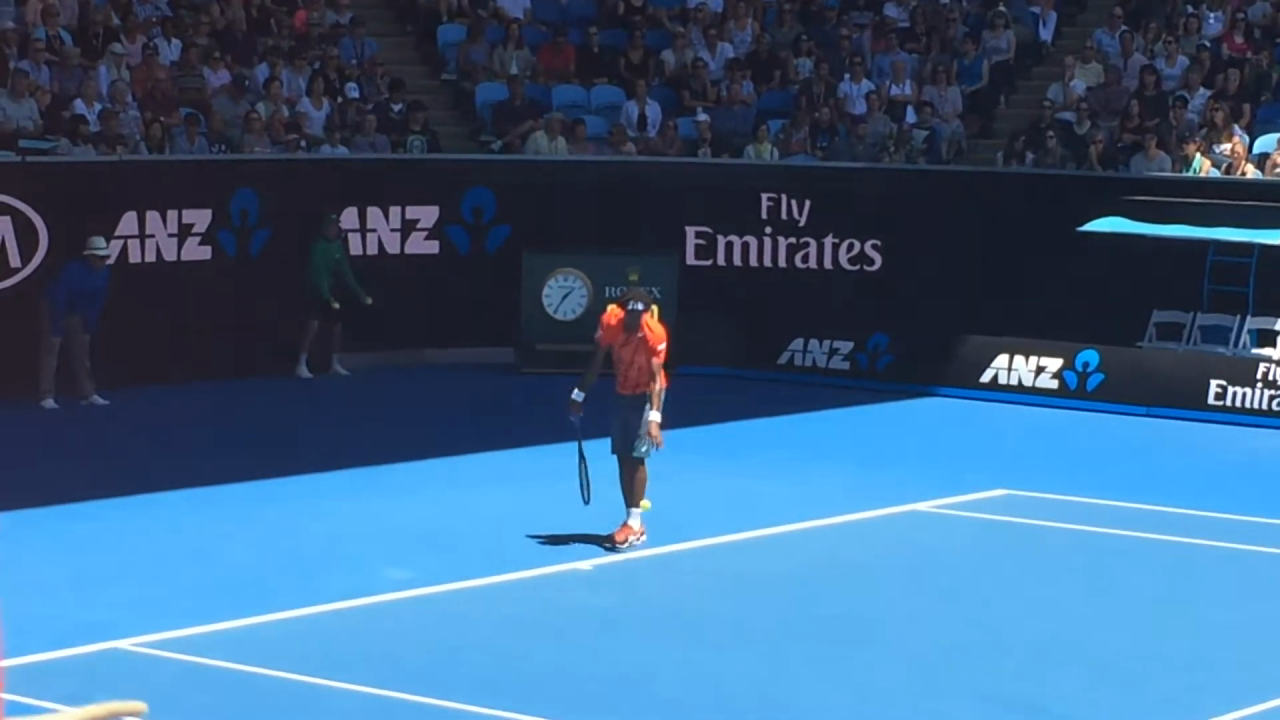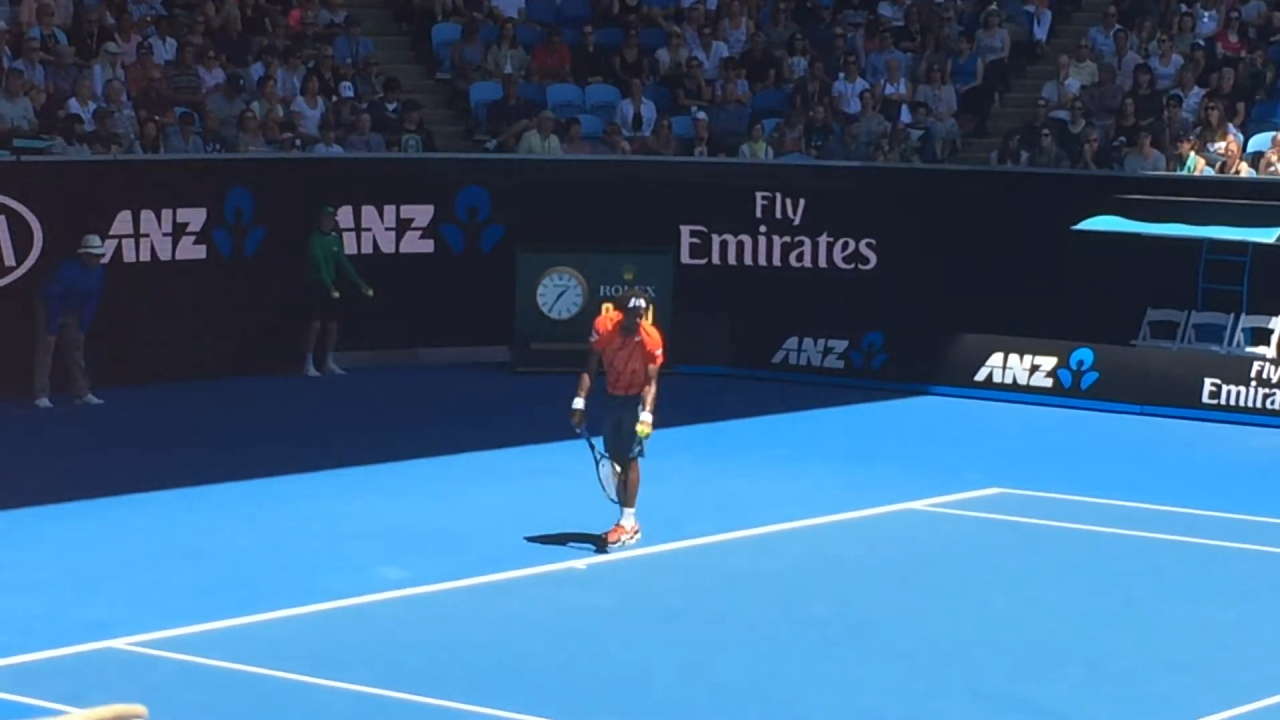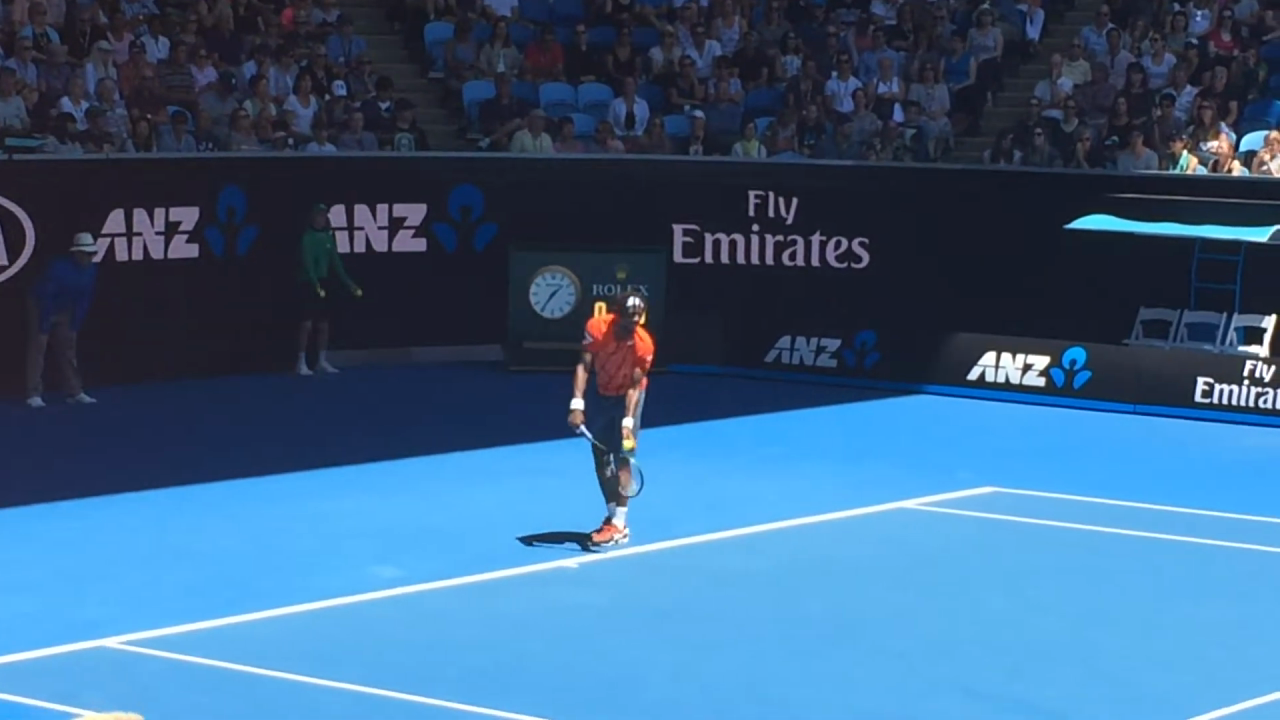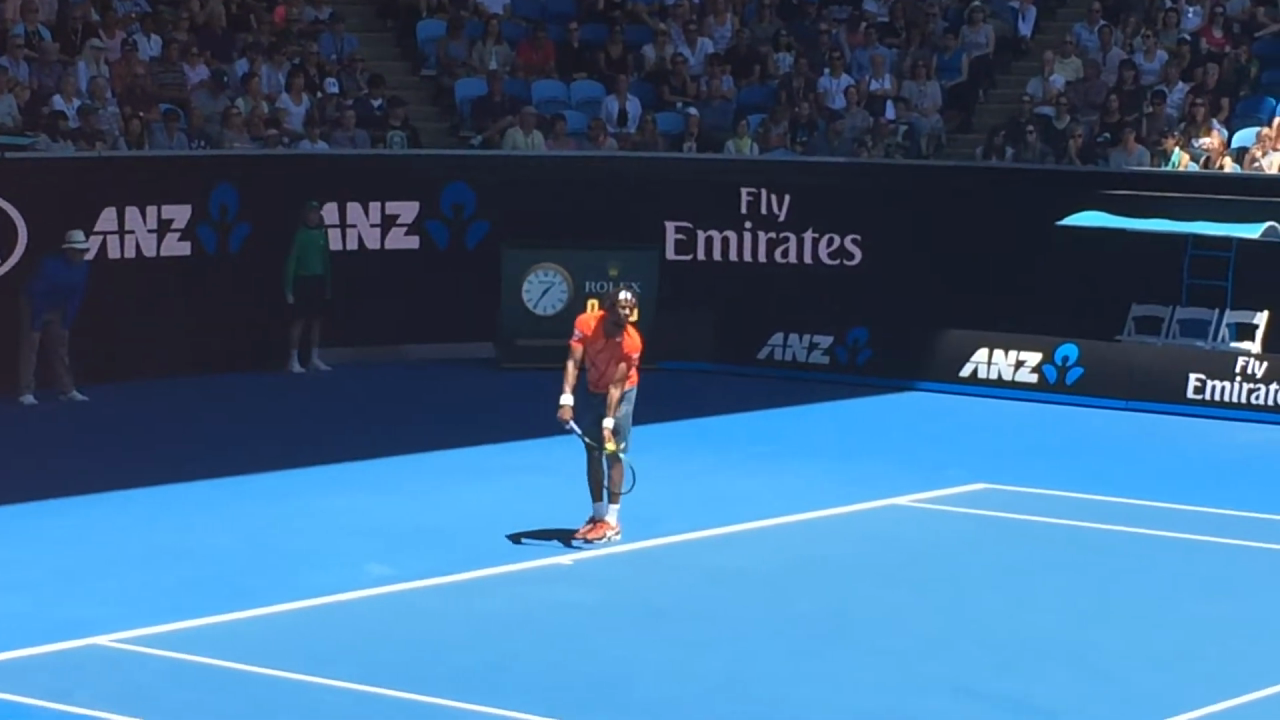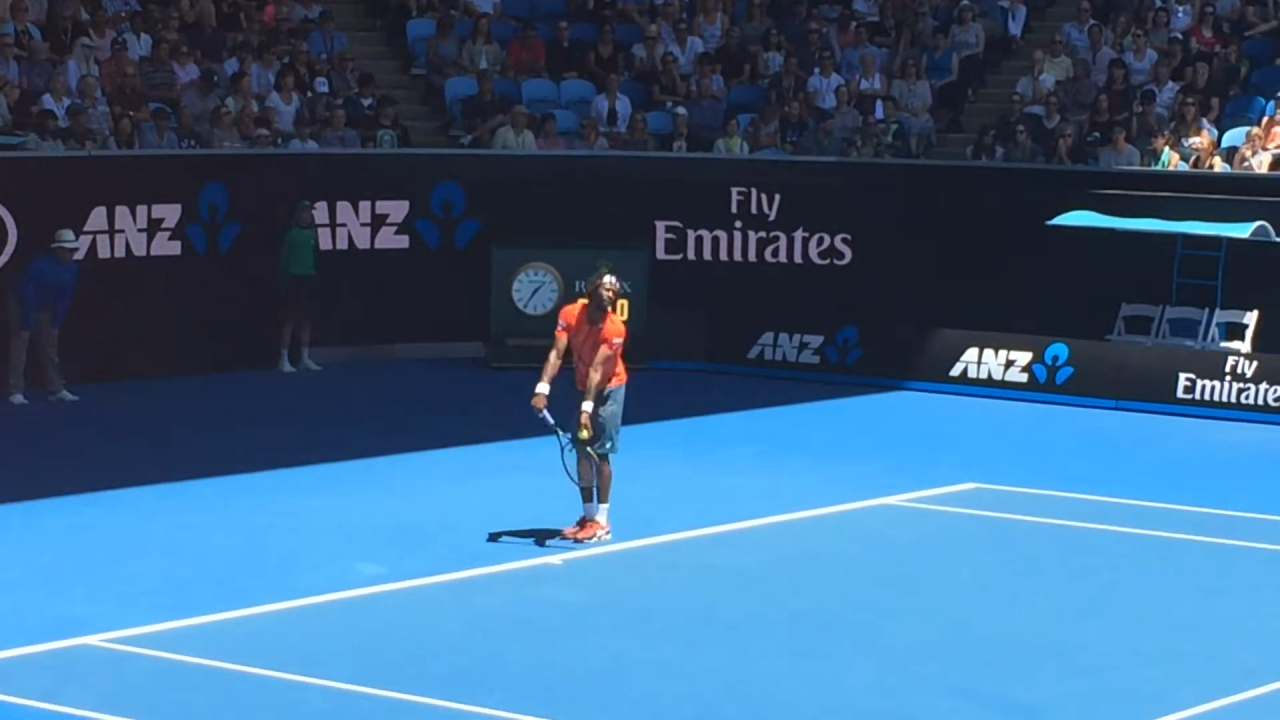
dt=0.2s
person 1, frame 1
left shoulder: (655, 334)
right shoulder: (608, 321)
left elbow: (657, 378)
right elbow: (596, 361)
left wrist: (655, 418)
right wrist: (578, 396)
left hip: (645, 396)
right hip: (622, 394)
left knee: (637, 457)
right knee: (623, 458)
left ankle: (636, 525)
right ankle: (631, 521)
person 1, frame 2
left shoulder: (651, 339)
right shoulder: (603, 324)
left elbow: (651, 383)
right elbow: (591, 366)
left wrist: (646, 417)
right wrist: (579, 405)
left hip: (636, 397)
right hip: (613, 395)
left knee: (630, 458)
right knee: (615, 458)
left ankle: (628, 524)
right ankle: (627, 520)
person 1, frame 3
left shoulder: (643, 344)
right shoulder: (596, 327)
left elbow: (635, 387)
right elbow: (583, 366)
left wrist: (628, 423)
right wrist: (577, 405)
left hip: (626, 397)
right hip: (602, 394)
left knee: (621, 457)
right knee: (601, 456)
left ankle: (619, 523)
right ankle: (612, 515)
person 1, frame 4
left shoulder: (631, 342)
right shoulder: (585, 323)
left elbow: (616, 385)
right elbow: (573, 363)
left wrist: (608, 423)
right wrist: (567, 401)
left hip: (620, 393)
right hip: (592, 391)
left knee: (612, 454)
right knee: (592, 454)
left ankle: (611, 521)
right ankle: (598, 515)
person 1, frame 5
left shoulder: (615, 328)
right shoulder: (570, 314)
left elbow: (597, 370)
right elbow: (556, 353)
left wrist: (587, 409)
right wrist: (542, 389)
left hip: (608, 391)
right hip: (582, 388)
left knee: (600, 454)
right knee: (581, 452)
left ankle: (601, 521)
right ankle: (588, 516)
person 2, frame 1
left shoulder: (103, 273)
right shoulder: (72, 270)
left elbow: (97, 303)
right elbow: (59, 302)
left wrist: (88, 330)
right wrist: (56, 332)
left hip: (77, 314)
right hip: (54, 310)
left knee: (81, 353)
right knee: (50, 352)
left ankle: (88, 394)
right ankle: (47, 397)
person 2, frame 2
left shoulder: (98, 271)
right shoulder: (67, 269)
left elbow: (92, 302)
right elbow: (53, 301)
left wrist: (82, 328)
right wrist: (51, 331)
left hip: (71, 312)
right hip: (48, 309)
left knee: (76, 352)
right knee: (45, 351)
left ankle: (83, 393)
right ankle: (41, 396)
person 2, frame 3
left shoulder: (90, 270)
right shoulder: (59, 267)
left elbow: (84, 300)
right elbow: (46, 299)
left wrist: (75, 326)
right wrist: (43, 329)
left hip: (64, 311)
right hip: (41, 308)
left knee: (68, 351)
right knee: (37, 350)
left ankle: (75, 392)
right ankle: (34, 395)
person 2, frame 4
left shoulder: (82, 267)
right shoulder: (50, 265)
left elbow: (76, 297)
right elbow: (38, 297)
left wrist: (67, 324)
right wrist: (35, 327)
left hip: (56, 309)
right hip: (33, 306)
left knee: (60, 348)
right knee: (30, 348)
left ankle: (67, 390)
right ankle: (26, 393)
person 2, frame 5
left shoulder: (71, 267)
right shoulder: (40, 265)
left elbow: (66, 297)
right elbow: (28, 297)
left wrist: (56, 324)
right wrist: (25, 326)
left hip: (46, 309)
right hip: (22, 306)
left knee: (50, 349)
right knee: (19, 348)
left ankle: (57, 389)
right ankle: (16, 392)
person 3, frame 1
left shoulder: (338, 247)
right shoulder: (318, 247)
left elbow: (345, 272)
right elbow: (318, 274)
left wrist: (360, 293)
right wrist: (327, 296)
left hip: (333, 289)
right hip: (317, 290)
left knee: (337, 327)
right knee: (313, 325)
left ankle: (335, 364)
right ankle: (302, 364)
person 3, frame 2
left shoulder: (335, 240)
right shoulder: (315, 240)
left elbow: (344, 264)
right elbow: (319, 264)
left wrist: (360, 284)
right wrist: (329, 285)
left hip: (331, 286)
right hip: (317, 286)
left knee: (332, 326)
right knee: (315, 325)
left ankle: (329, 363)
right ankle: (309, 364)
person 3, frame 3
left shoulder: (328, 237)
right shoulder: (308, 238)
left elbow: (335, 262)
right elbow: (307, 262)
left wrist: (349, 283)
right wrist: (316, 284)
left hip: (325, 284)
right hip: (310, 285)
left knee: (323, 325)
right knee: (307, 324)
left ankle: (322, 362)
right ankle: (301, 363)
person 3, frame 4
left shoulder: (322, 234)
right shoulder: (300, 235)
right elbow: (291, 262)
left wrist: (328, 287)
right wrist: (288, 289)
left hip: (319, 281)
right hip: (303, 281)
left knee: (316, 321)
right knee: (299, 321)
left ankle: (314, 359)
right ankle: (293, 360)
person 3, frame 5
left shoulder: (313, 234)
right shoulder: (291, 235)
right elbow: (283, 262)
left wrist: (315, 281)
right wrist: (283, 286)
left hip: (310, 280)
right hip: (294, 281)
left knee: (306, 320)
right knee: (290, 320)
left ankle: (304, 359)
right ankle: (284, 360)
